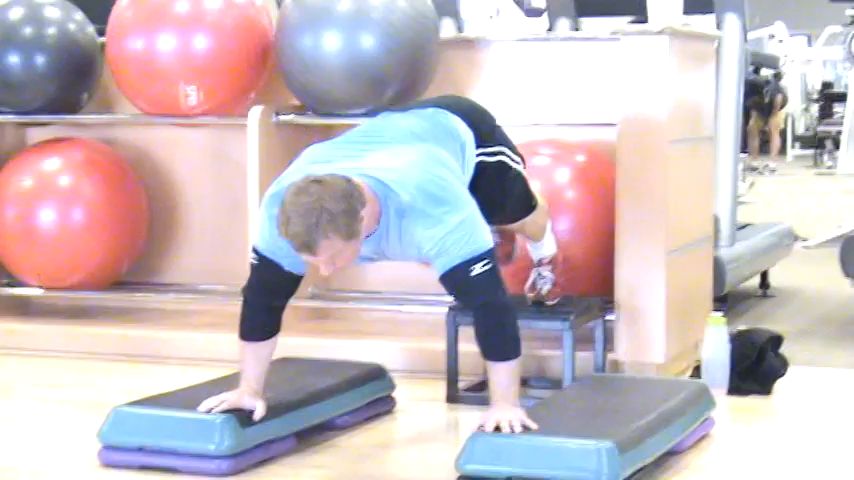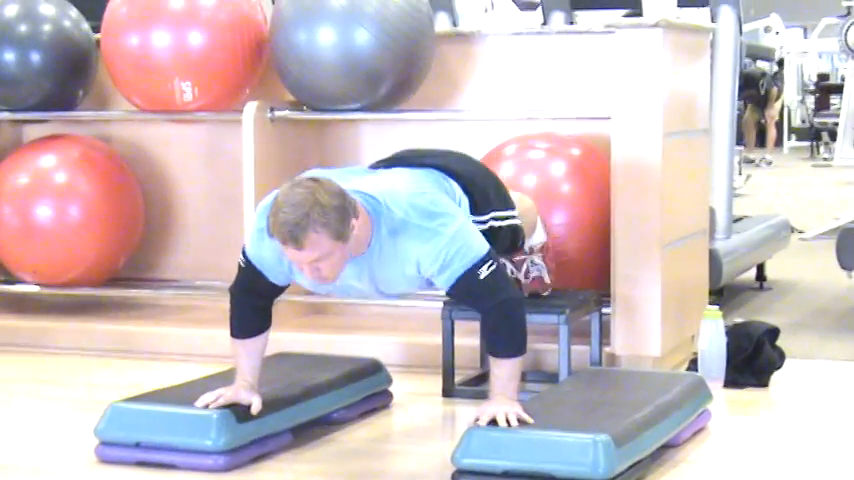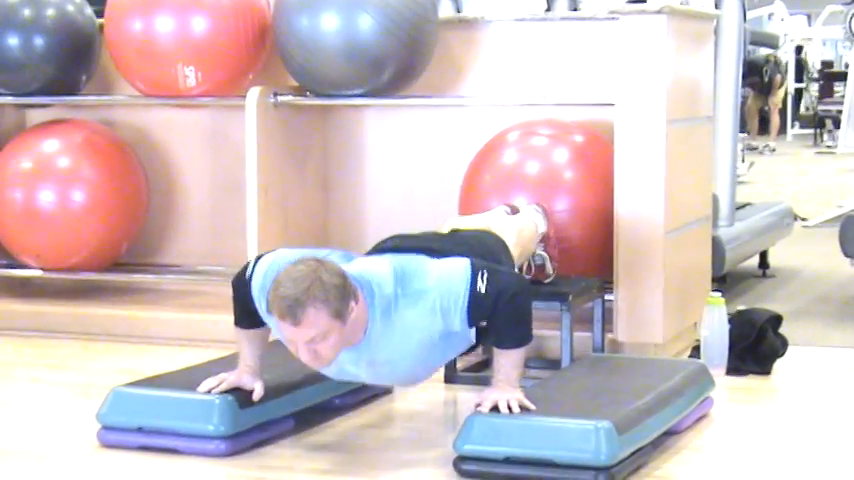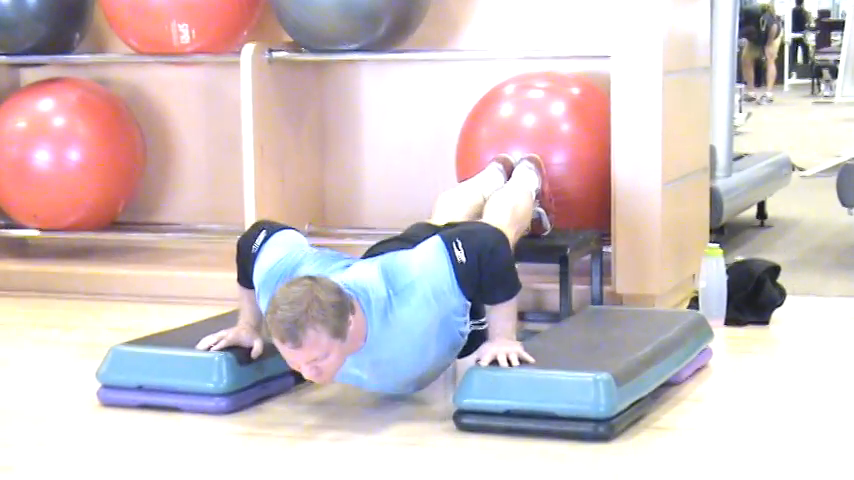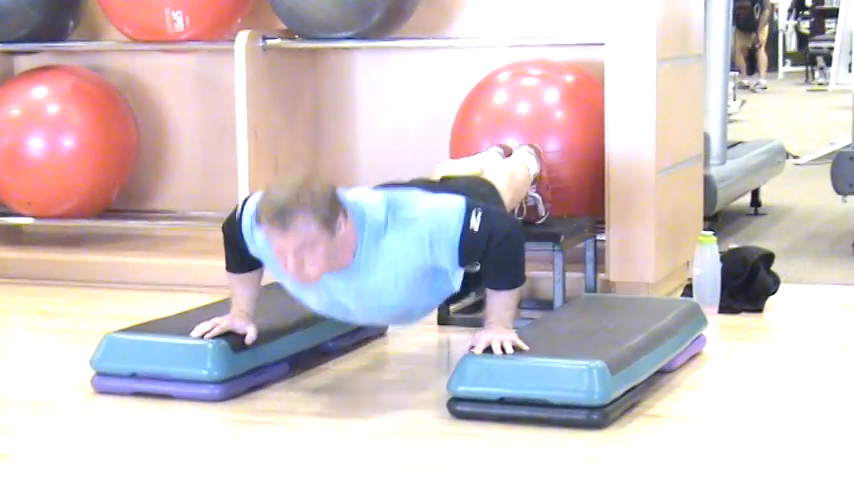
dt=0.5s
person 1, frame 1
left shoulder: (428, 205)
right shoulder: (282, 204)
left elbow: (489, 298)
right elbow: (263, 292)
left wrist: (505, 404)
right wrist: (249, 389)
left hip: (464, 133)
left knee: (520, 212)
left ankle: (544, 257)
right ankle: (480, 232)
person 1, frame 2
left shoulder: (421, 222)
right shoulder: (273, 221)
left elbow: (499, 299)
right elbow: (249, 294)
left wrist: (503, 397)
right wrist: (245, 383)
left hip: (463, 191)
left knee: (512, 230)
left ankle: (536, 243)
person 1, frame 3
left shoulder: (415, 300)
right shoulder: (274, 281)
left elbow: (511, 291)
left wrist: (505, 383)
right wrist: (248, 368)
left hip: (478, 279)
right hip: (391, 256)
left knee: (502, 249)
left ankle: (532, 220)
right ankle: (499, 215)
person 1, frame 4
left shoulder: (405, 301)
right shoulder: (280, 280)
left elbow: (489, 247)
right elbow: (258, 237)
left wrist: (503, 337)
right wrist: (247, 325)
right hip: (392, 255)
left knee: (501, 223)
right knee: (443, 220)
left ankle: (527, 177)
right ankle: (494, 172)
person 1, frame 5
left shoulder: (407, 228)
right shoulder: (266, 217)
left elbow: (501, 236)
right elbow: (237, 232)
left wrist: (499, 325)
right wrist: (240, 312)
left hip: (470, 220)
left knee: (500, 191)
right knee: (441, 181)
left ankle: (526, 164)
right ankle: (494, 156)
